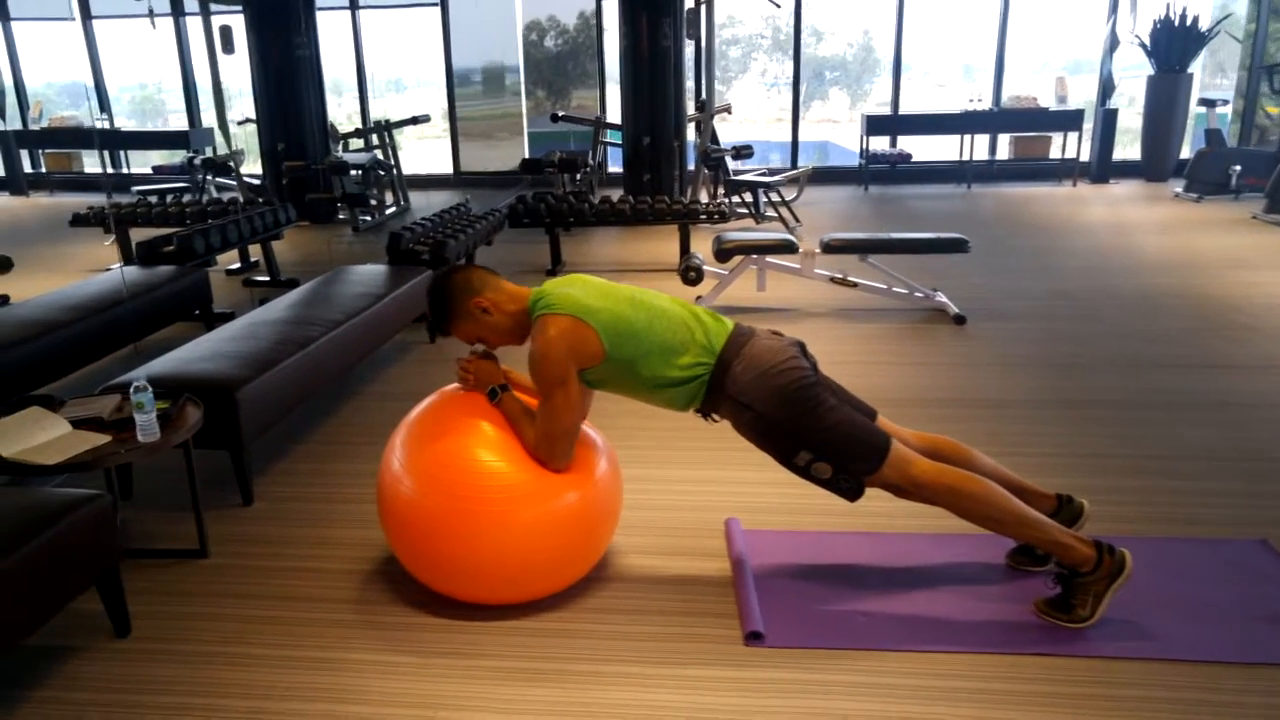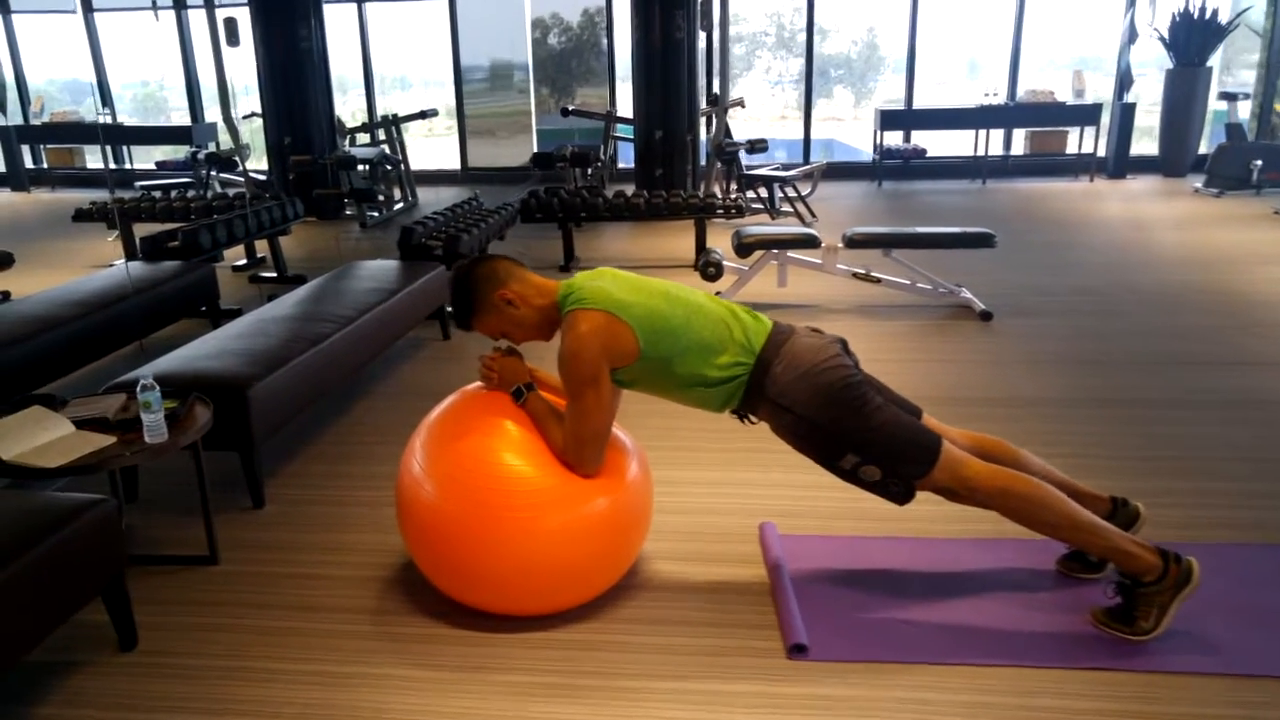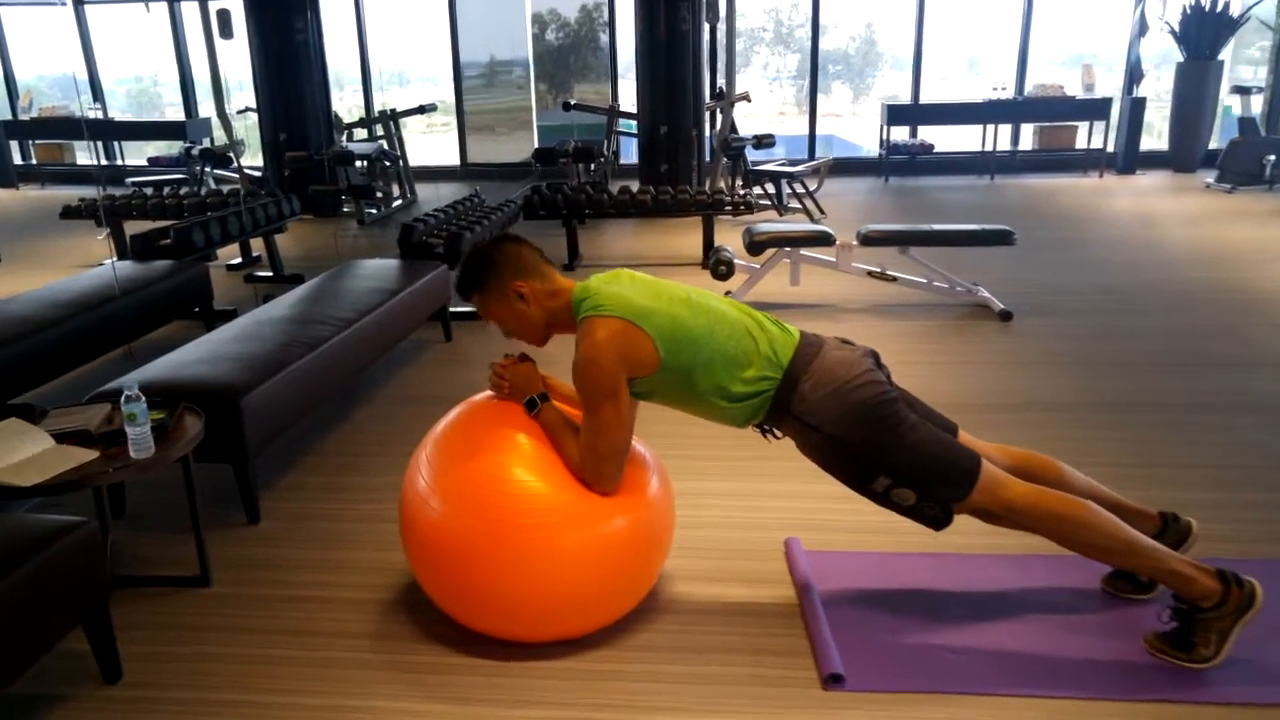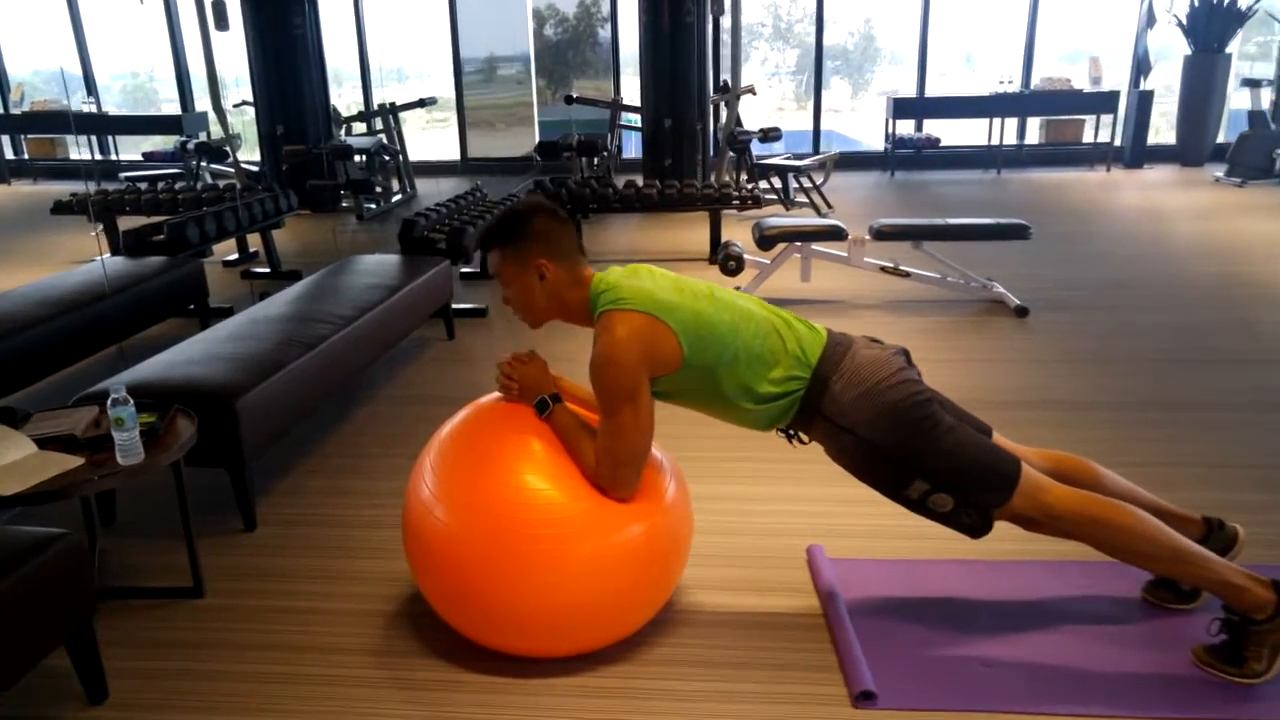
dt=0.3s
person 1, frame 1
left shoulder: (550, 336)
right shoulder: (560, 289)
left elbow: (556, 455)
right elbow: (574, 402)
left wrist: (497, 390)
left hip: (752, 388)
right hip: (758, 354)
left knee: (910, 476)
right knee: (903, 444)
person 1, frame 2
left shoulder: (582, 332)
right shoulder: (589, 283)
left elbow: (585, 457)
right elbow: (601, 402)
left wrist: (522, 389)
right wrist: (529, 381)
left hip: (793, 388)
right hip: (796, 355)
left knee: (961, 477)
right knee: (948, 445)
left ankle: (1153, 567)
right ankle: (1105, 510)
person 1, frame 3
left shoulder: (597, 341)
right shoulder: (607, 287)
left elbow: (603, 474)
right elbow: (621, 407)
left wrist: (535, 402)
right wrist: (545, 386)
left hip: (824, 407)
right hip: (823, 366)
left knee: (1002, 499)
right knee: (990, 463)
left ankle: (1209, 590)
right ankle: (1155, 526)
person 1, frame 4
left shoulder: (618, 339)
right shoulder: (625, 281)
left elbow: (619, 478)
right elbow: (633, 411)
left wrist: (545, 402)
right wrist: (555, 386)
left hip: (853, 407)
right hip: (853, 368)
left knee: (1042, 503)
right knee: (1025, 466)
right ankle: (1196, 531)
